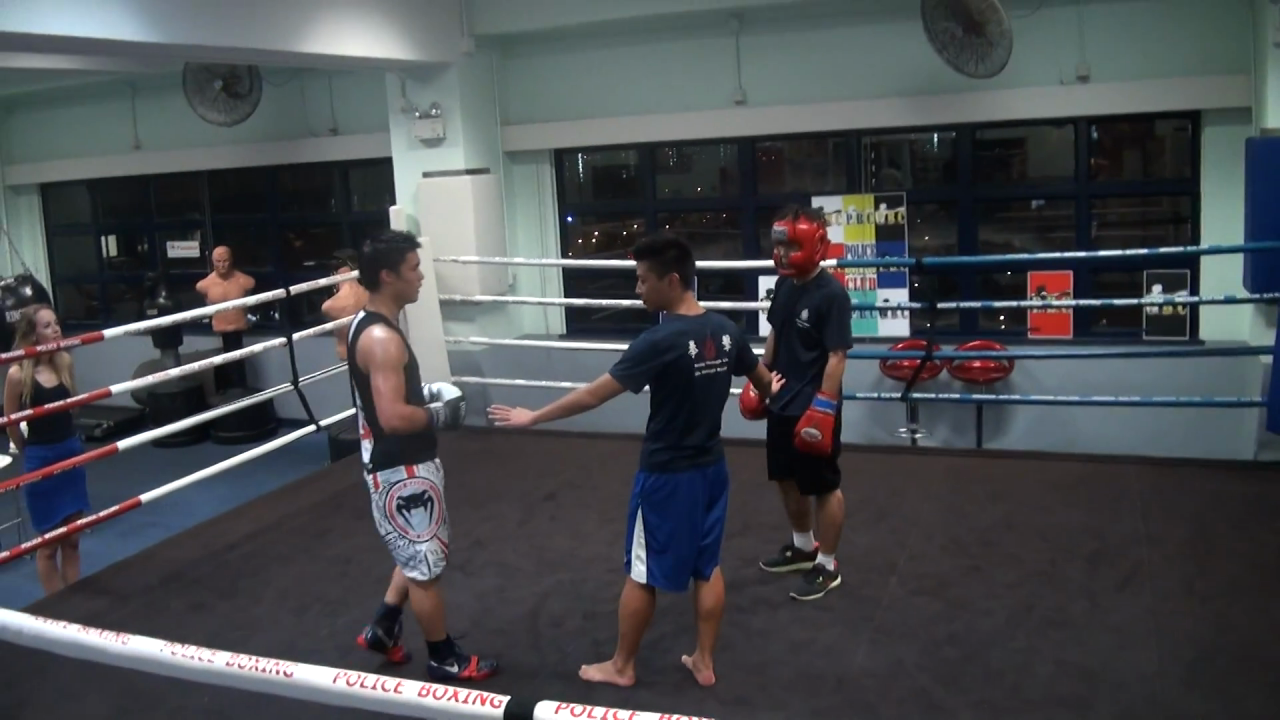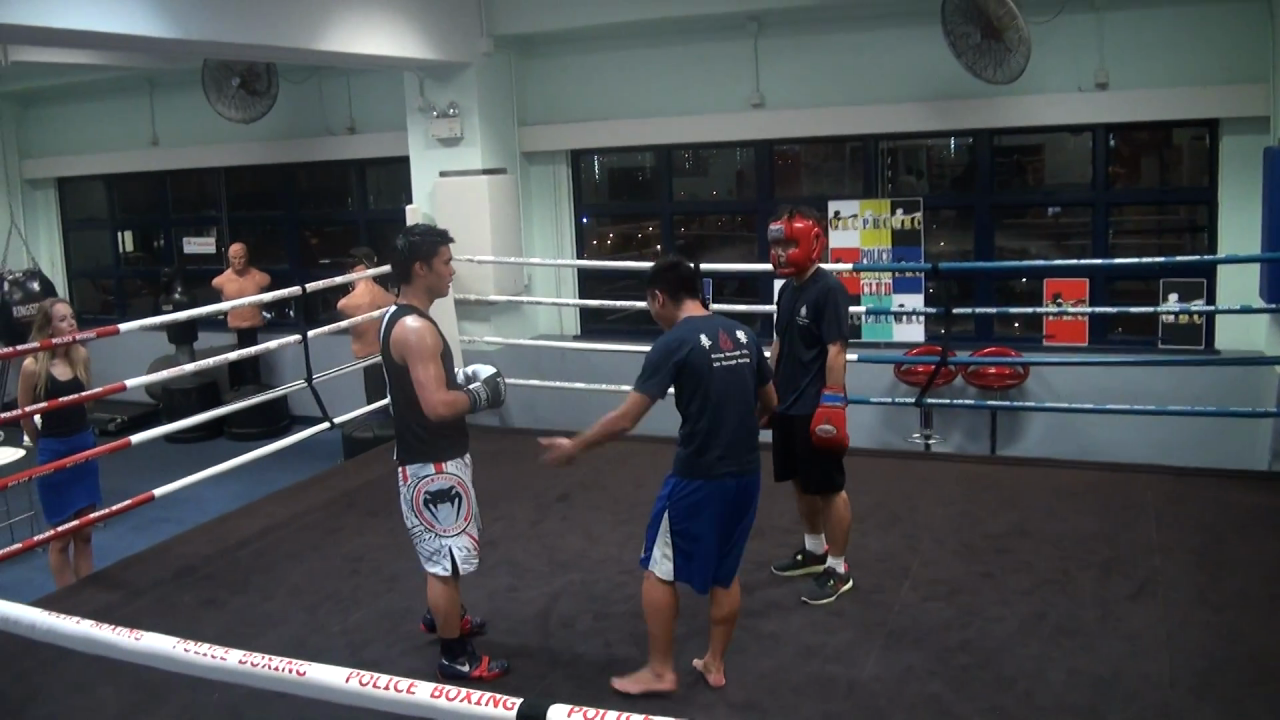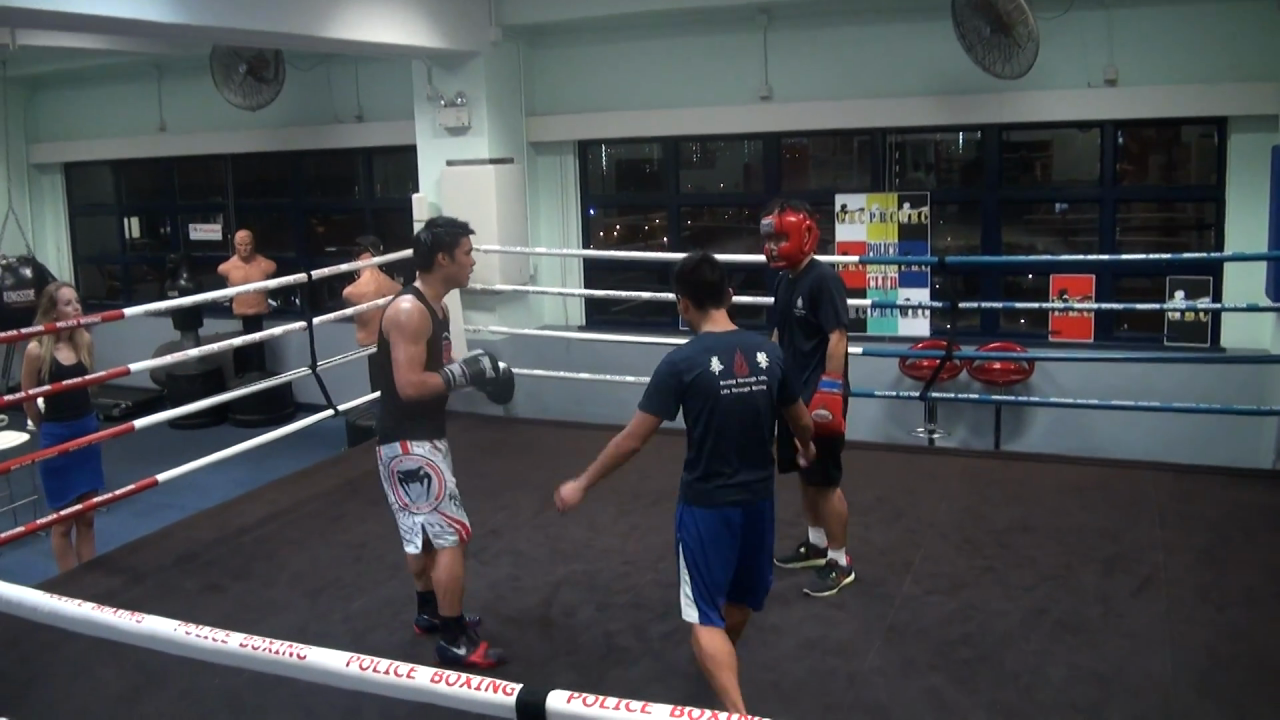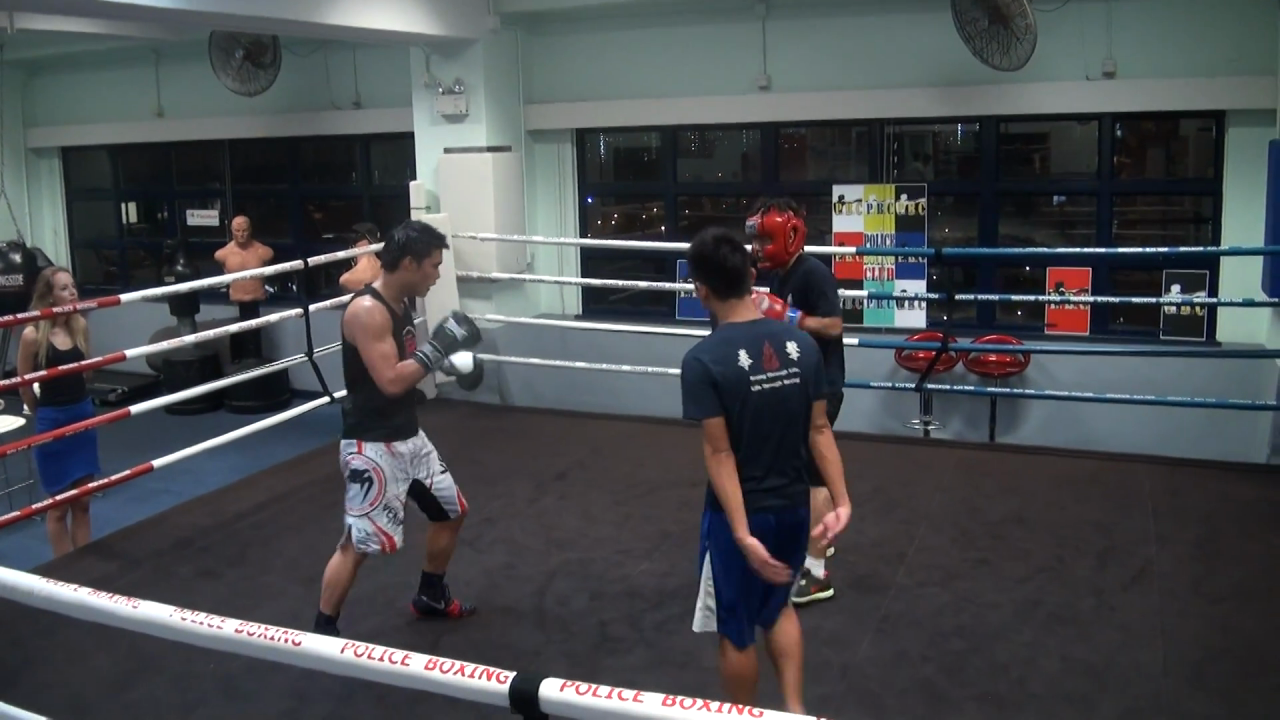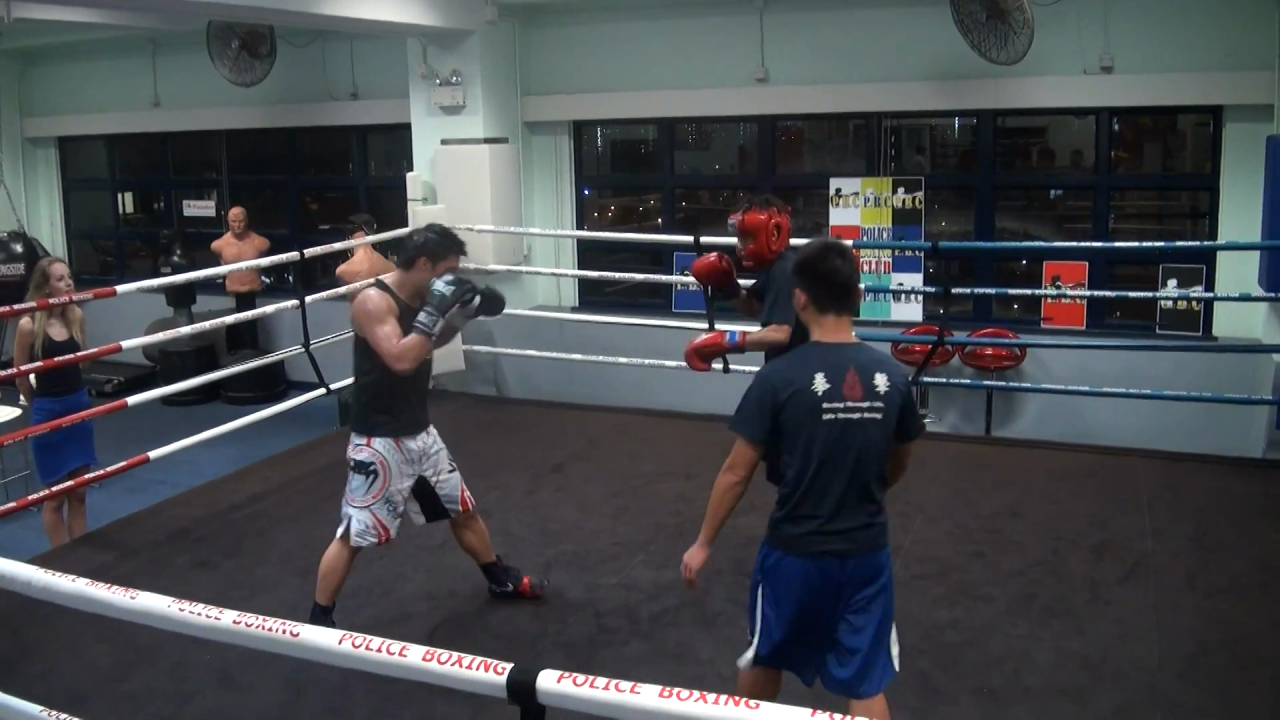
dt=0.4s
person 1, frame 1
left shoulder: (660, 341)
right shoulder: (726, 330)
left elbow: (594, 395)
right elbow: (764, 381)
left wrist: (532, 417)
right wrist: (769, 392)
left hip: (666, 475)
right hip: (711, 468)
left knee: (642, 573)
right knee: (707, 566)
left ankle: (621, 666)
right ankle: (704, 662)
person 1, frame 2
left shoulder: (673, 343)
right shoulder: (742, 335)
left elbow: (626, 418)
right elbow: (768, 402)
left wrist: (574, 446)
left hip: (699, 478)
right hip: (746, 475)
left knee: (658, 570)
right knee: (725, 574)
left ankle: (659, 670)
right ankle: (714, 664)
person 1, frame 3
left shoulder: (681, 363)
right shoulder: (770, 353)
left elbow: (633, 440)
right elbow: (800, 421)
left wrist: (582, 485)
right wrist: (807, 448)
left hip: (706, 505)
right hip: (758, 499)
left knee: (705, 618)
right knee: (743, 595)
left ankle: (737, 713)
right ankle: (723, 663)
person 1, frame 4
left shoulder: (703, 359)
right shoulder: (802, 343)
left elbow: (719, 453)
right elbow: (819, 429)
left wrist: (740, 534)
right wrist: (841, 502)
left hip: (738, 513)
right hip: (793, 506)
left knee: (735, 628)
right knee: (777, 607)
right ankle: (795, 710)
person 1, frame 5
left shoulder: (779, 377)
right shoulder: (893, 375)
left elbow: (736, 473)
left wrist: (702, 544)
left hip: (795, 552)
right hip: (866, 554)
left knee: (765, 657)
right knee: (867, 681)
person 2, frame 1
left shoulder: (371, 325)
right shoulder: (381, 338)
right elbow: (393, 417)
left wrist: (428, 393)
right wrist: (441, 415)
left hip: (398, 465)
right hip: (403, 470)
left knee: (416, 554)
right knee: (427, 567)
left ankle: (382, 628)
right ankle: (445, 660)
person 2, frame 2
left shoulder: (400, 318)
right shoulder: (416, 329)
right elbow: (438, 406)
left wrist: (464, 377)
right wrist: (482, 394)
left hip: (439, 457)
right hip: (432, 464)
left knee: (449, 549)
right knee: (447, 560)
left ankle: (442, 615)
right ankle: (456, 658)
person 2, frame 3
left shoulder: (435, 307)
right shoulder: (408, 310)
right elbow: (410, 385)
left wrist: (476, 368)
right wrist: (466, 375)
left hip: (425, 439)
right hip: (408, 444)
left knee: (425, 536)
right knee: (450, 537)
left ankle: (429, 612)
right ankle: (455, 641)
person 2, frame 4
left shoulder: (401, 303)
right shoulder: (366, 311)
right elbow: (391, 380)
left wrist: (449, 359)
right wrist: (438, 347)
left hip: (409, 437)
right hip: (373, 446)
left knee: (452, 511)
right knee: (357, 544)
left ankle: (431, 594)
right ankle: (323, 631)
person 2, frame 5
left shoulder: (419, 298)
right shoulder: (373, 301)
left elbow: (430, 340)
right elbow: (401, 359)
left wrist: (469, 307)
right wrist: (435, 311)
left hip: (420, 432)
right hip: (380, 441)
left knee: (462, 510)
right knee: (353, 534)
left ankle: (502, 580)
right ankle: (318, 620)
person 3, frame 1
left shoulder: (832, 294)
right shoulder: (785, 284)
left elbow: (837, 357)
left wrist: (823, 409)
left hip: (813, 407)
right hip: (782, 402)
left knee: (823, 487)
right knee: (786, 479)
left ankle: (827, 566)
right ankle: (804, 546)
person 3, frame 2
left shoulder: (829, 290)
right shoulder: (787, 289)
left elbow: (836, 351)
left wrist: (832, 404)
right wrist: (768, 388)
left hip: (816, 408)
right hip: (787, 404)
left knee: (829, 487)
right knee: (801, 483)
left ankle: (837, 569)
right ankle: (814, 551)
person 3, frame 3
left shoulder: (823, 279)
right shoulder: (784, 281)
left elbow: (837, 338)
left wrist: (830, 392)
left hip: (819, 397)
left knee: (826, 481)
right knee: (805, 475)
left ankle: (839, 561)
right ankle: (817, 544)
person 3, frame 4
left shoulder: (813, 272)
right shoulder: (777, 275)
left elbow: (833, 325)
left wrist: (785, 318)
left hip: (818, 387)
left knee: (808, 475)
right knee: (802, 467)
left ankle: (816, 571)
right ankle: (815, 539)
person 3, frame 5
left shoulder: (785, 272)
right shoulder: (772, 268)
left elbow: (780, 333)
right elbow: (751, 304)
left wrist: (725, 342)
right wrist: (726, 283)
person 4, frame 1
left shoulder: (64, 361)
left wrist: (66, 443)
right wrist: (32, 452)
left hip: (71, 451)
right hip: (41, 459)
left knee: (72, 538)
right knee: (49, 542)
person 4, frame 2
left shoulder: (81, 355)
right shoulder: (33, 366)
right elbow: (25, 416)
right wrist: (47, 444)
left hip: (85, 445)
right hip: (54, 452)
left knee: (85, 532)
right knee: (61, 536)
person 4, frame 3
left shoulder: (85, 340)
right shoulder: (37, 350)
right elbow: (28, 401)
left wrist: (81, 420)
right wrist: (48, 429)
left hip: (88, 430)
right hip: (57, 436)
left knee: (87, 516)
right knee: (64, 520)
person 4, frame 4
left shoulder: (80, 325)
right shoulder: (33, 335)
right elbow: (24, 386)
left wrist: (76, 405)
right wrist: (45, 414)
left hip: (83, 415)
right hip: (53, 421)
left knee: (82, 501)
right knee: (60, 505)
person 4, frame 5
left shoulder: (76, 316)
right shoulder: (29, 325)
right elbow: (20, 376)
left wrist: (72, 397)
right wrist: (41, 404)
left hip: (79, 405)
right hip: (49, 412)
left knee: (79, 492)
right knee: (56, 495)
